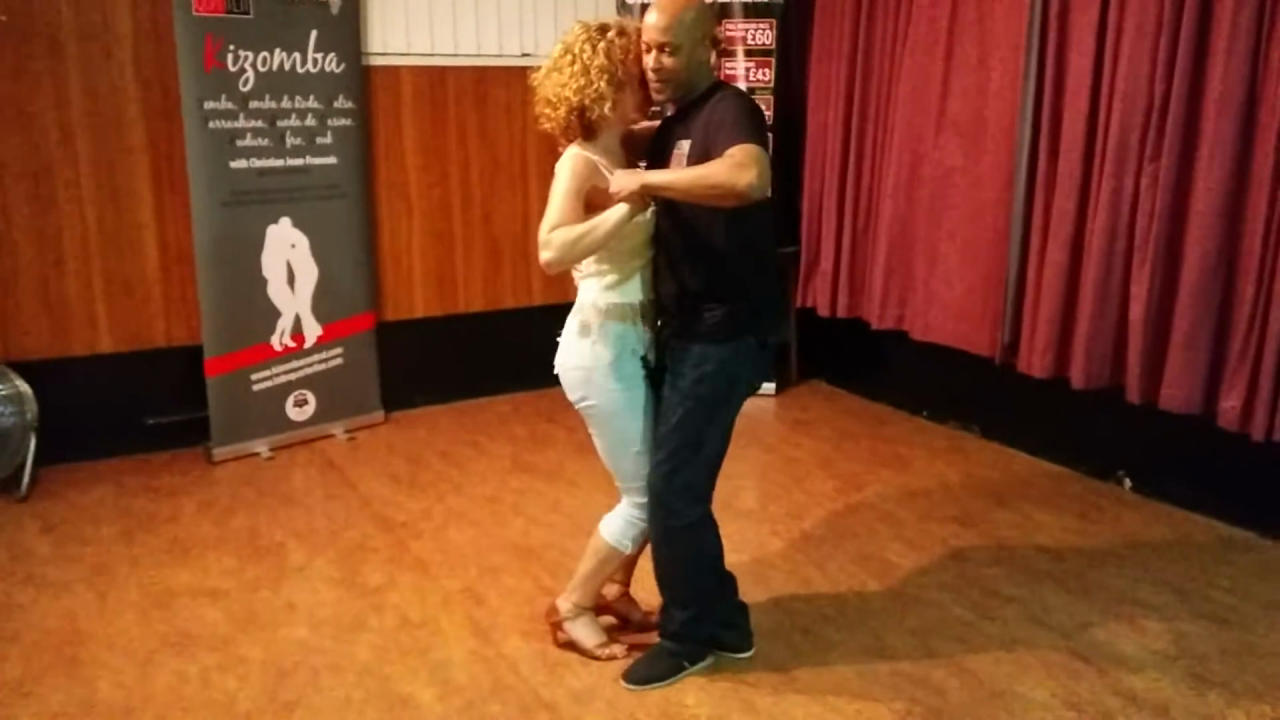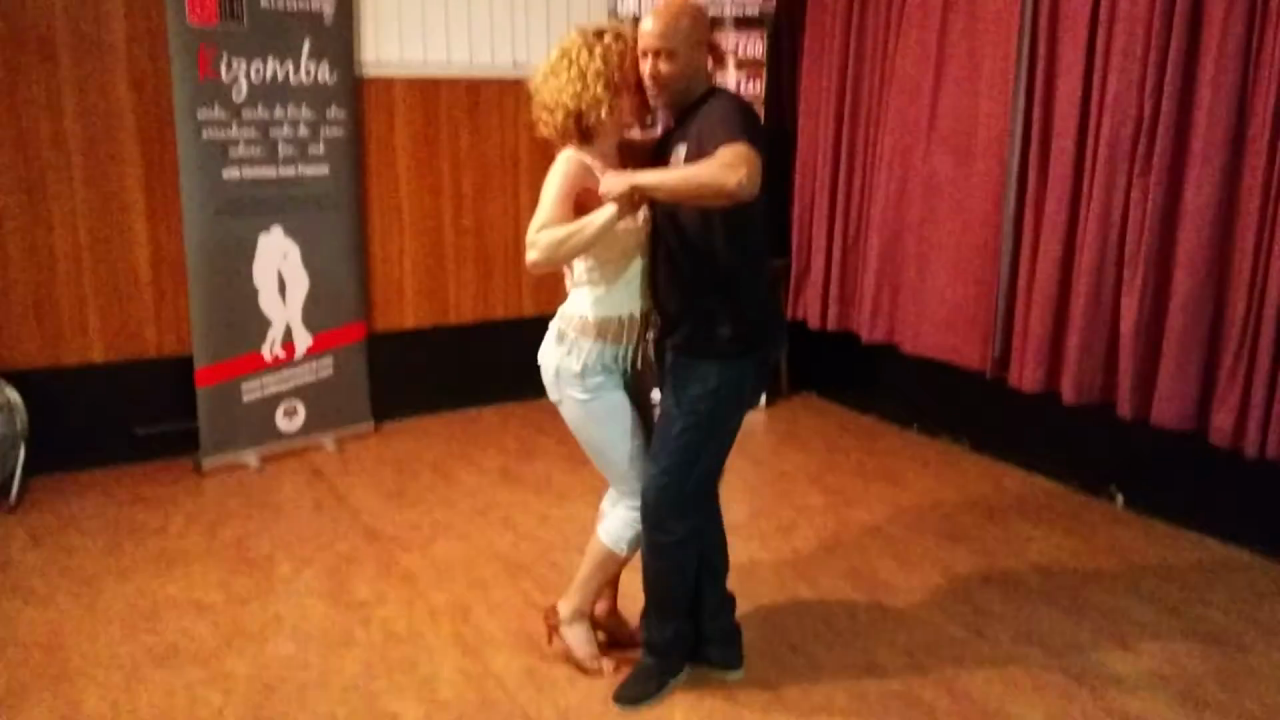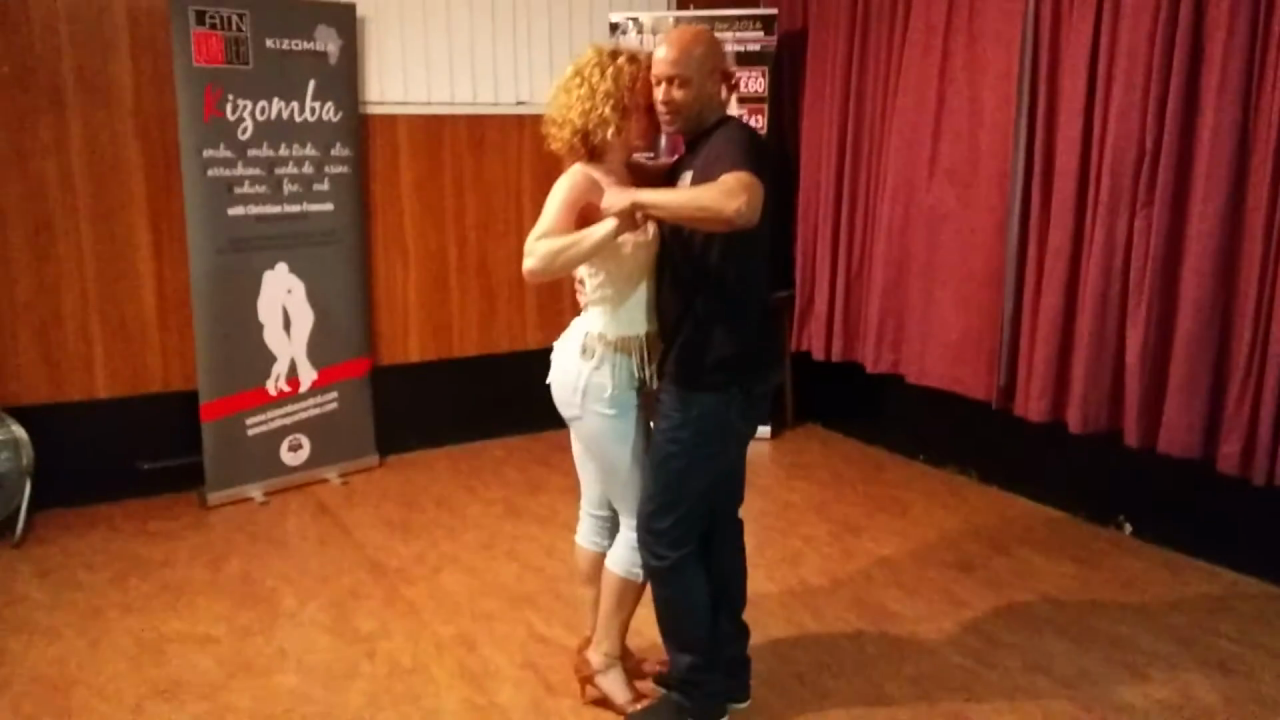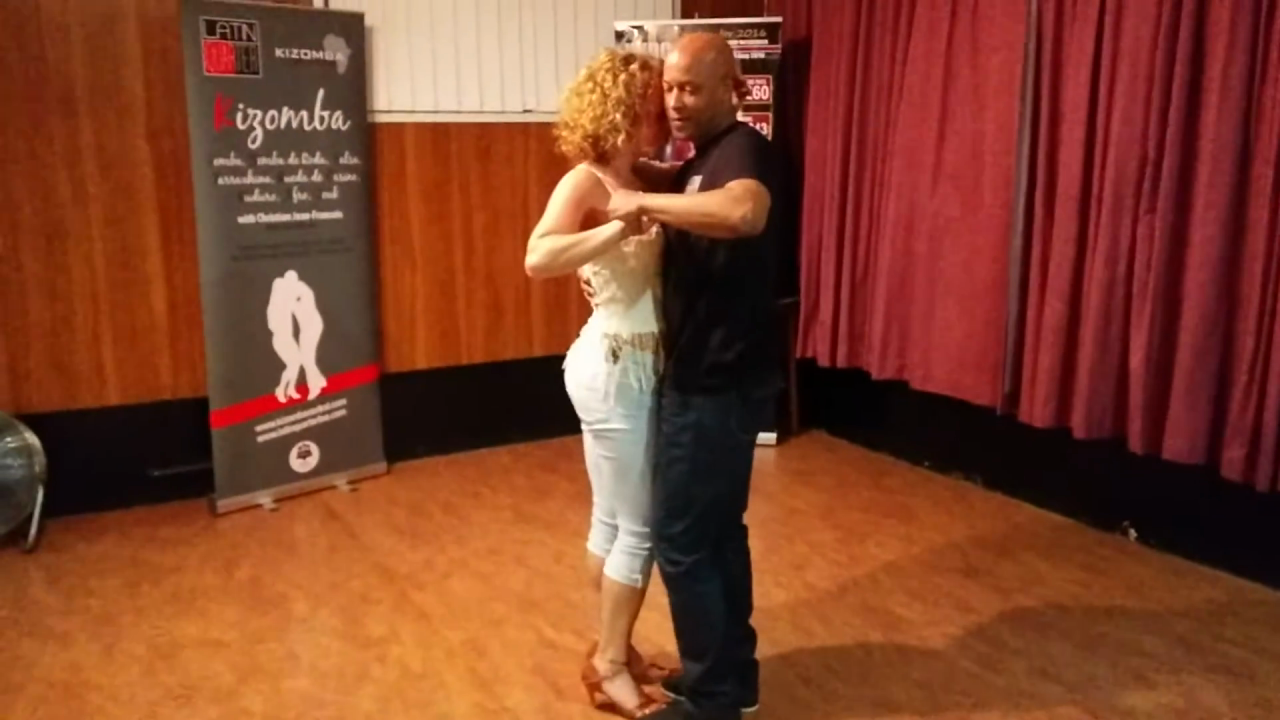
dt=0.3s
person 1, frame 1
left shoulder: (729, 112)
right shoulder: (672, 126)
left elbow: (750, 178)
left wrist: (647, 181)
left hip: (727, 331)
right hip: (690, 329)
left knee: (672, 486)
right knee: (678, 482)
left ankle: (688, 636)
right ankle: (722, 622)
person 1, frame 2
left shoulder: (726, 117)
right shoulder: (676, 134)
left elbow: (739, 179)
left wrist: (636, 181)
left hip: (724, 347)
right hip: (694, 342)
left knee: (667, 500)
right knee: (690, 493)
left ankle: (668, 648)
right ankle: (714, 637)
person 1, frame 3
left shoulder: (733, 145)
right shoulder: (690, 159)
left elbow: (739, 206)
right elbow: (675, 251)
left wrist: (638, 198)
left hip: (717, 375)
right hip: (709, 370)
left knee: (665, 531)
right knee: (713, 522)
person 1, frame 4
left shoulder: (744, 151)
right shoulder: (697, 165)
left elbow: (744, 213)
right elbow: (684, 256)
left wrist: (645, 202)
left hip: (720, 380)
right hip: (713, 374)
left knee: (680, 538)
right knee: (718, 528)
person 2, frame 1
left shoulder: (628, 152)
right shoulder: (580, 163)
right elbow: (551, 252)
right wrist: (628, 205)
left hip: (630, 341)
right hip: (602, 345)
left knee: (658, 480)
right knee: (646, 496)
left ankle: (613, 590)
right ankle: (572, 607)
person 2, frame 2
left shoulder: (625, 158)
right shoulder: (575, 167)
right elbow: (538, 253)
right wrist: (617, 209)
left hip: (614, 351)
right hip: (583, 357)
left knee: (627, 489)
right knee: (644, 497)
left ankle: (599, 607)
right ankle: (571, 611)
person 2, frame 3
left shoulder: (631, 179)
right shoulder: (581, 182)
right elbow: (535, 262)
right wrist: (616, 225)
left hip: (609, 365)
right hip: (598, 369)
left knee: (601, 512)
right knee: (644, 519)
left ankle: (598, 642)
right ankle: (603, 659)
person 2, frame 4
left shoulder: (636, 182)
right shoulder: (584, 183)
right elbow: (537, 259)
right wrist: (622, 228)
left hip: (615, 363)
right hip: (616, 368)
left knee: (612, 520)
right knee: (637, 528)
left ankle: (612, 649)
